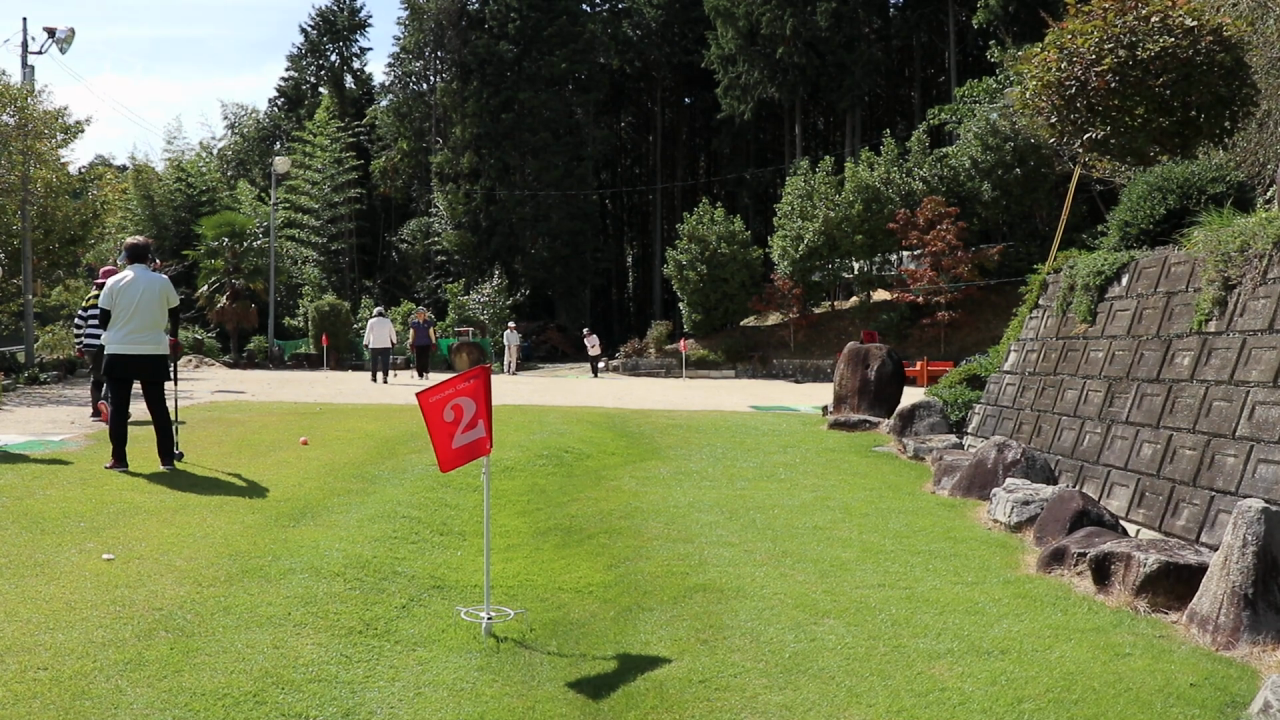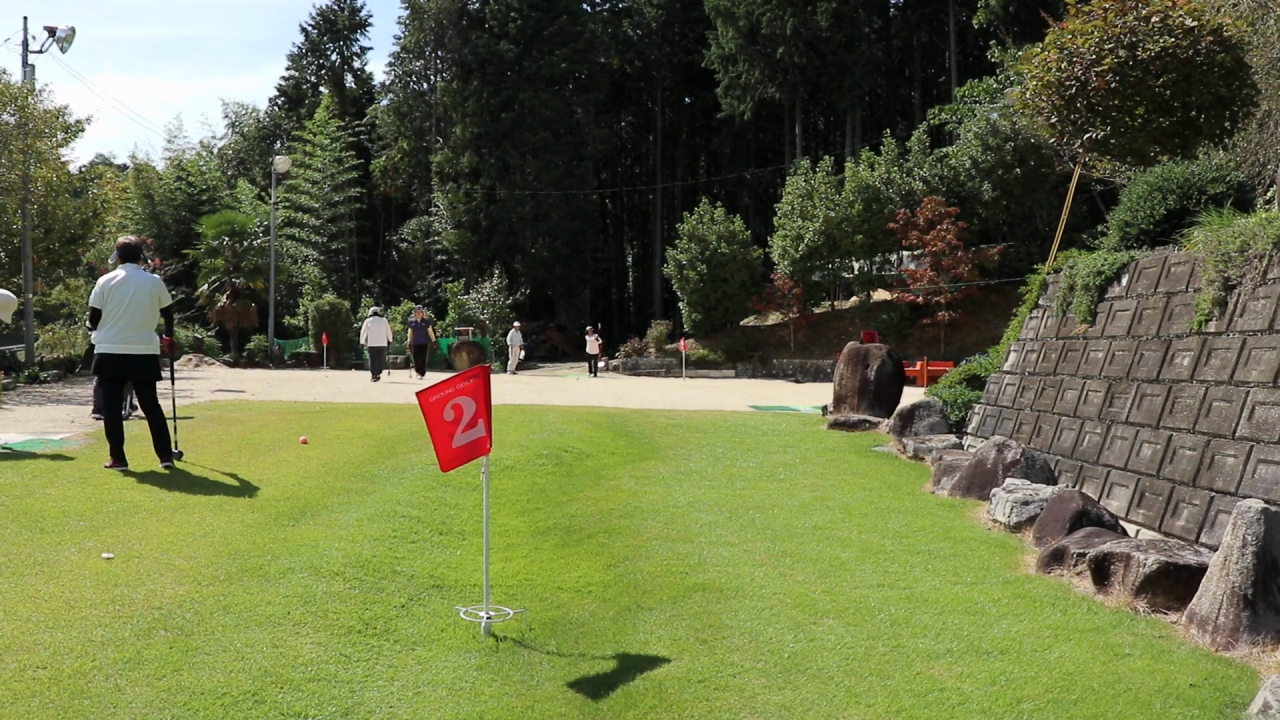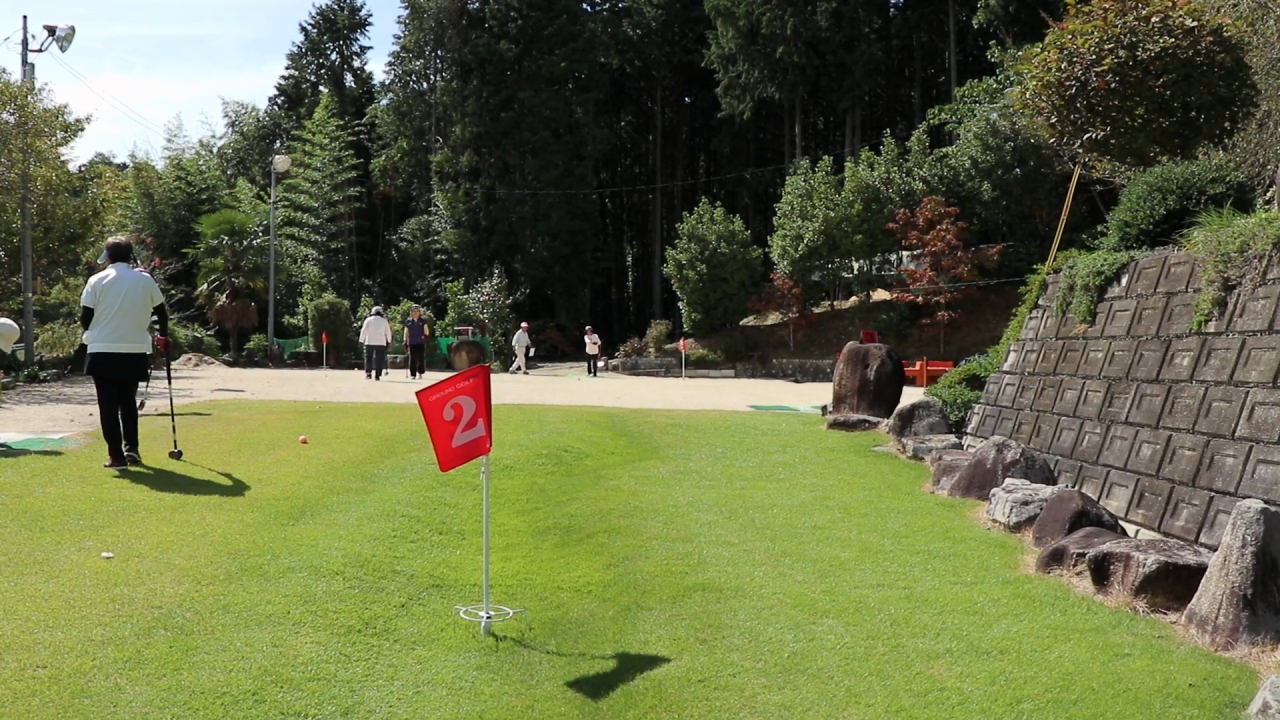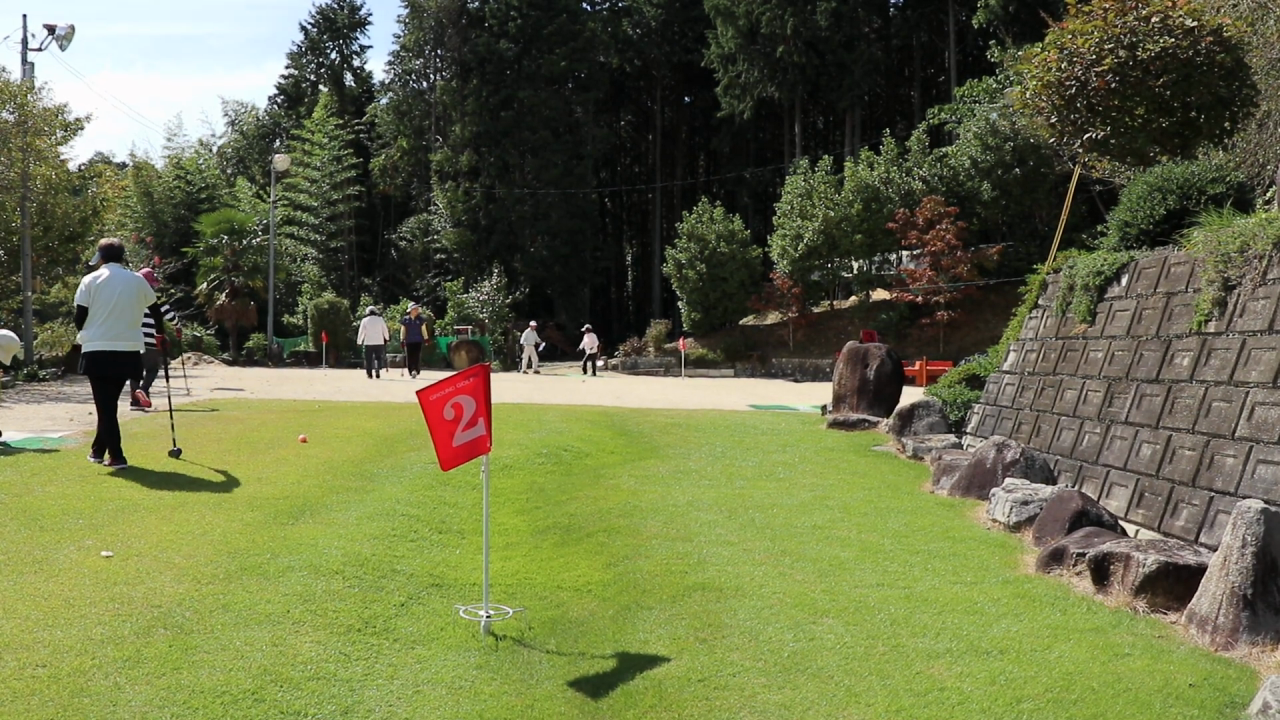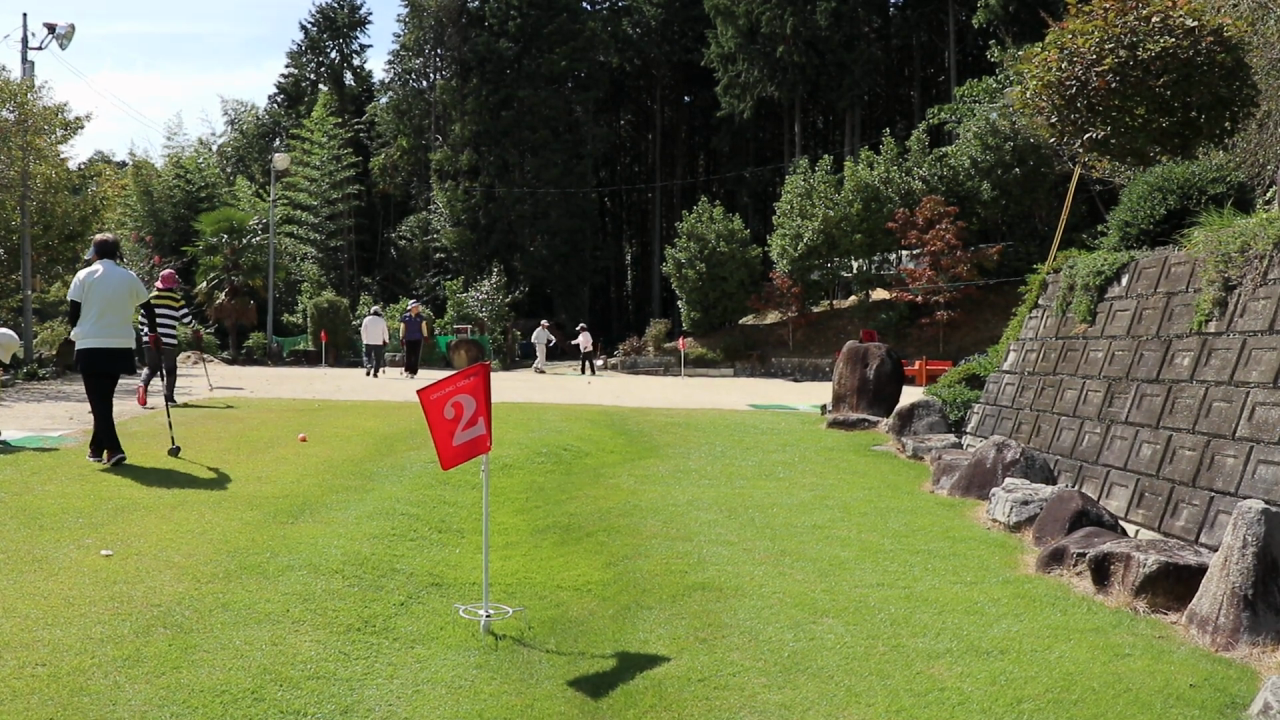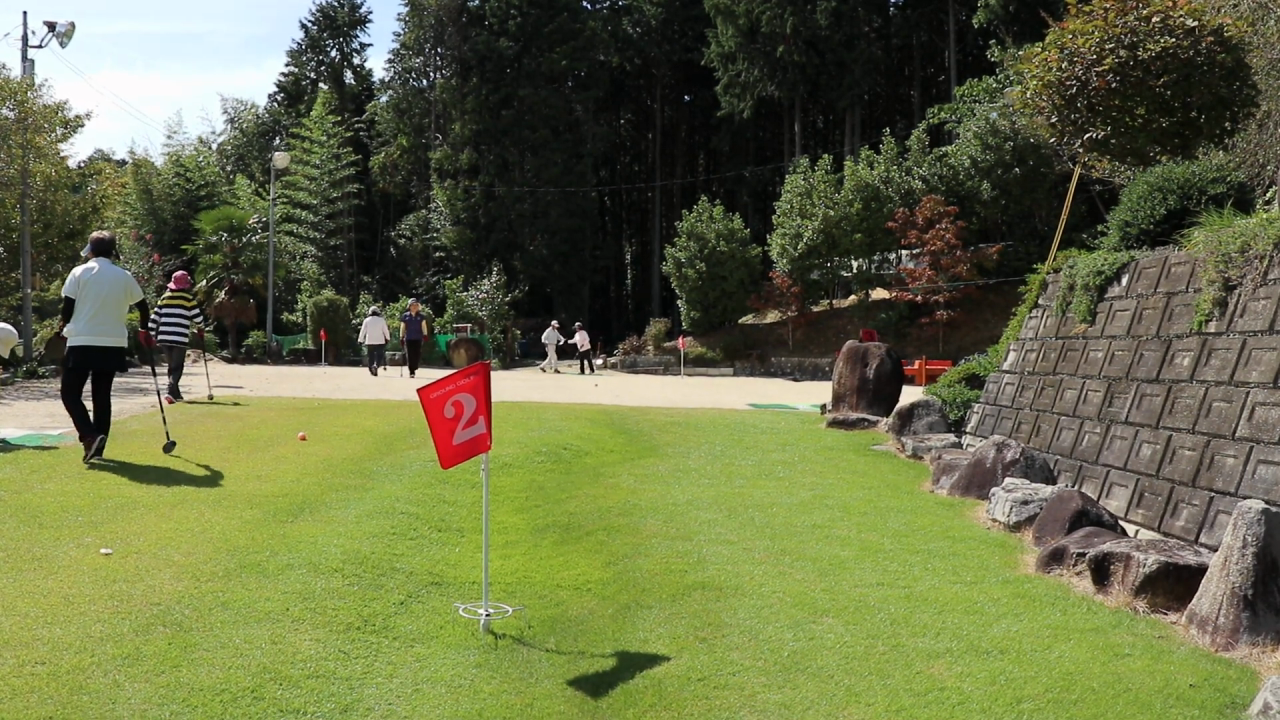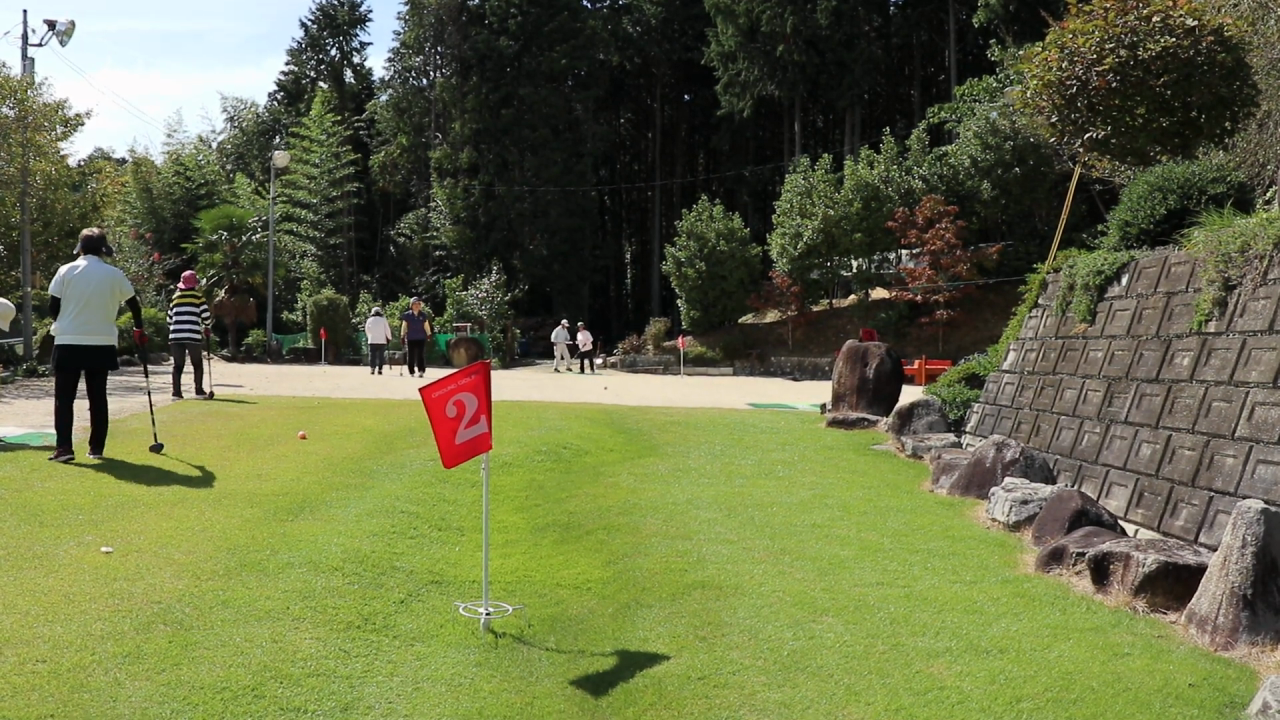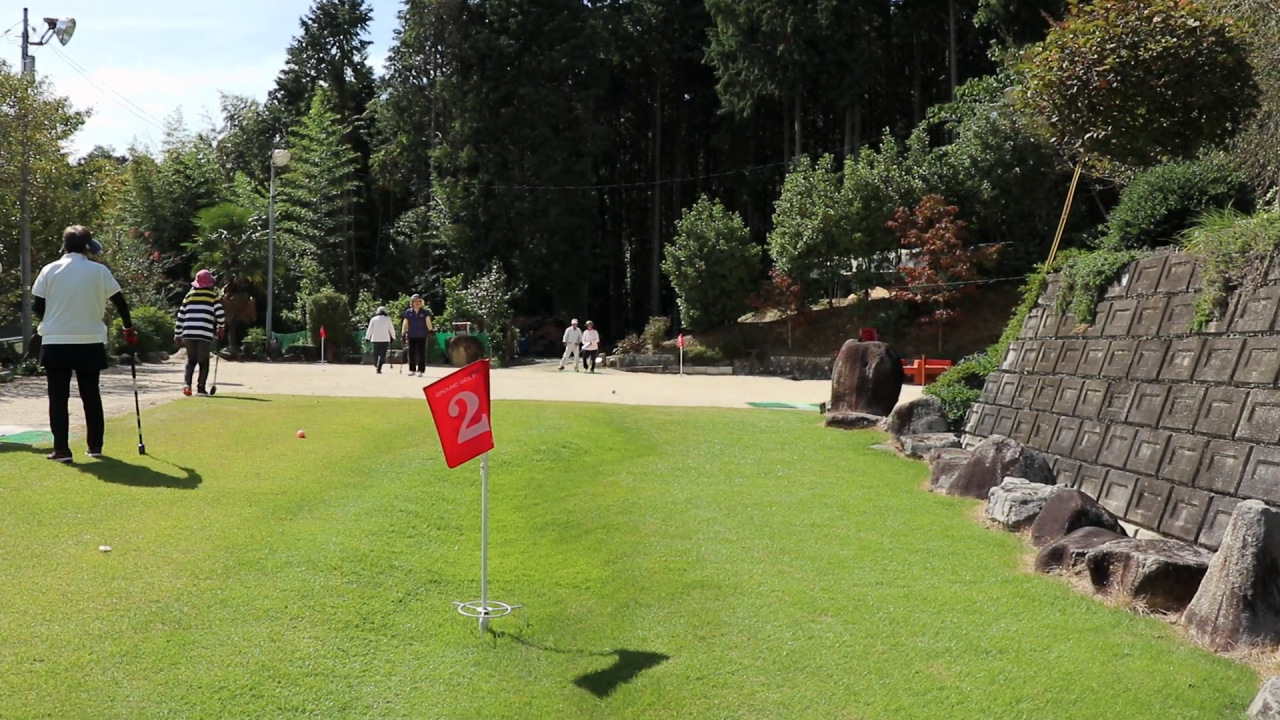
dt=0.4s
person 1, frame 1
left shoulder: (114, 282)
right shoulder: (162, 282)
left elbow: (103, 320)
right elbow: (174, 315)
right wrist: (173, 338)
left hip: (119, 353)
right hip: (153, 353)
left knee: (118, 408)
right knee: (158, 407)
left ankle: (119, 459)
right ankle: (167, 458)
person 1, frame 2
left shoulder: (106, 281)
right shoulder: (154, 281)
left elbow: (93, 318)
right elbow: (168, 314)
right wrist: (168, 337)
left hip: (109, 352)
right hip: (143, 352)
left knee: (112, 407)
right knee: (151, 405)
left ankle: (117, 458)
right ankle: (165, 454)
person 1, frame 3
left shoulder: (97, 280)
right shoulder: (145, 280)
left elbow: (85, 318)
right elbow: (161, 312)
left wrist: (95, 333)
right wrist: (163, 337)
left hip: (103, 351)
right hip: (135, 351)
left knee: (108, 405)
right knee: (127, 402)
left ankle: (117, 457)
right ankle: (132, 448)
person 1, frame 4
left shoulder: (91, 280)
right shoulder: (137, 280)
left elbow: (79, 317)
right elbow: (155, 310)
left wrist: (86, 334)
right wrist: (160, 334)
left hip: (97, 350)
right hip: (128, 350)
left knee: (104, 403)
right knee: (110, 401)
left ankle: (116, 455)
right ankle: (99, 449)
person 1, frame 5
left shoulder: (84, 275)
right shoulder: (129, 277)
left elbow: (73, 312)
right elbow: (148, 309)
left wrist: (75, 331)
right wrist: (153, 334)
left hip: (91, 346)
right hip: (119, 346)
left knee: (98, 400)
right knee: (105, 399)
left ankle: (113, 449)
right ankle: (97, 448)
person 1, frame 6
left shoulder: (80, 272)
right shoulder: (124, 276)
left elbow: (67, 307)
right elbow: (143, 307)
left wrist: (65, 325)
right wrist: (144, 331)
left hip: (82, 344)
right hip: (112, 345)
left knee: (70, 394)
right knee: (102, 397)
left ankle: (91, 437)
right ankle: (96, 442)
person 1, frame 7
left shoulder: (66, 271)
right shoulder: (114, 274)
left elbow: (53, 307)
right elbow: (134, 305)
right wrist: (139, 330)
left hip: (69, 343)
right hip: (101, 344)
left knee: (64, 397)
right knee: (98, 397)
left ankle: (64, 447)
right ankle: (97, 447)
person 1, frame 8
left shoulder: (50, 270)
right shoulder: (99, 271)
left elbow: (38, 307)
right elbow: (120, 302)
right wrist: (128, 329)
left hip: (56, 342)
right hip: (90, 342)
left knee: (58, 397)
right knee: (91, 395)
left ankle: (61, 449)
right ankle: (95, 445)
